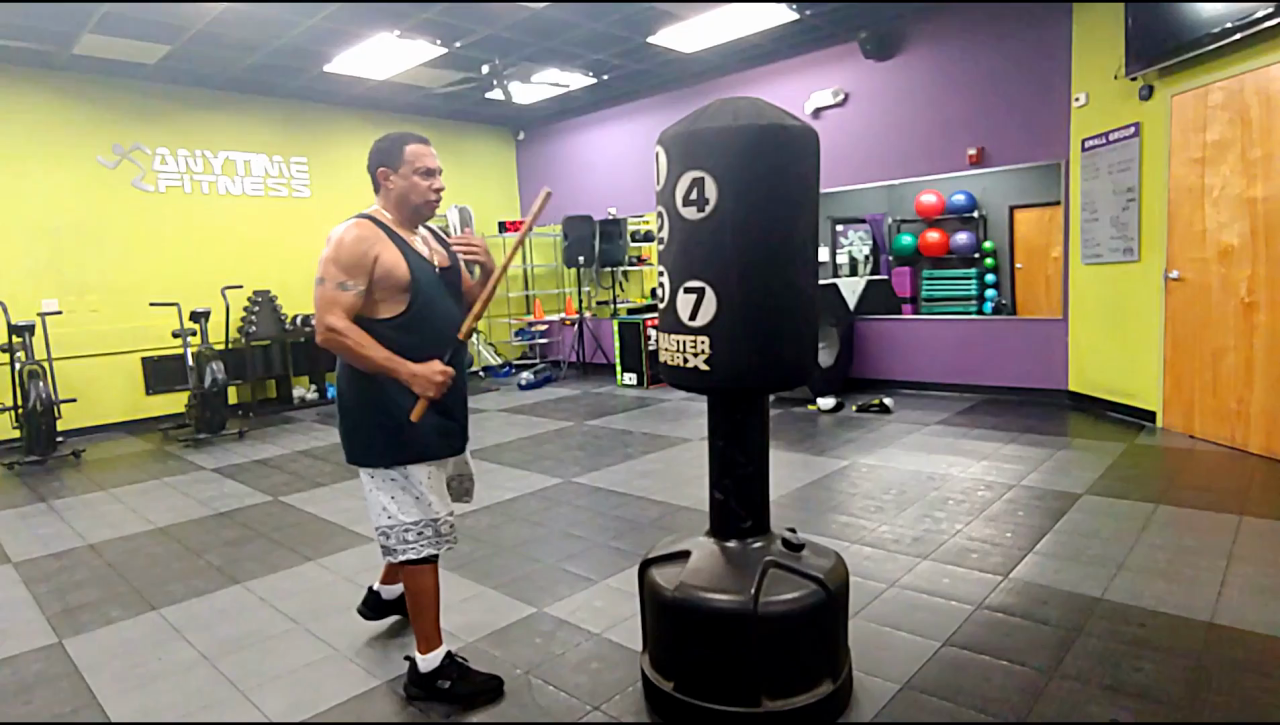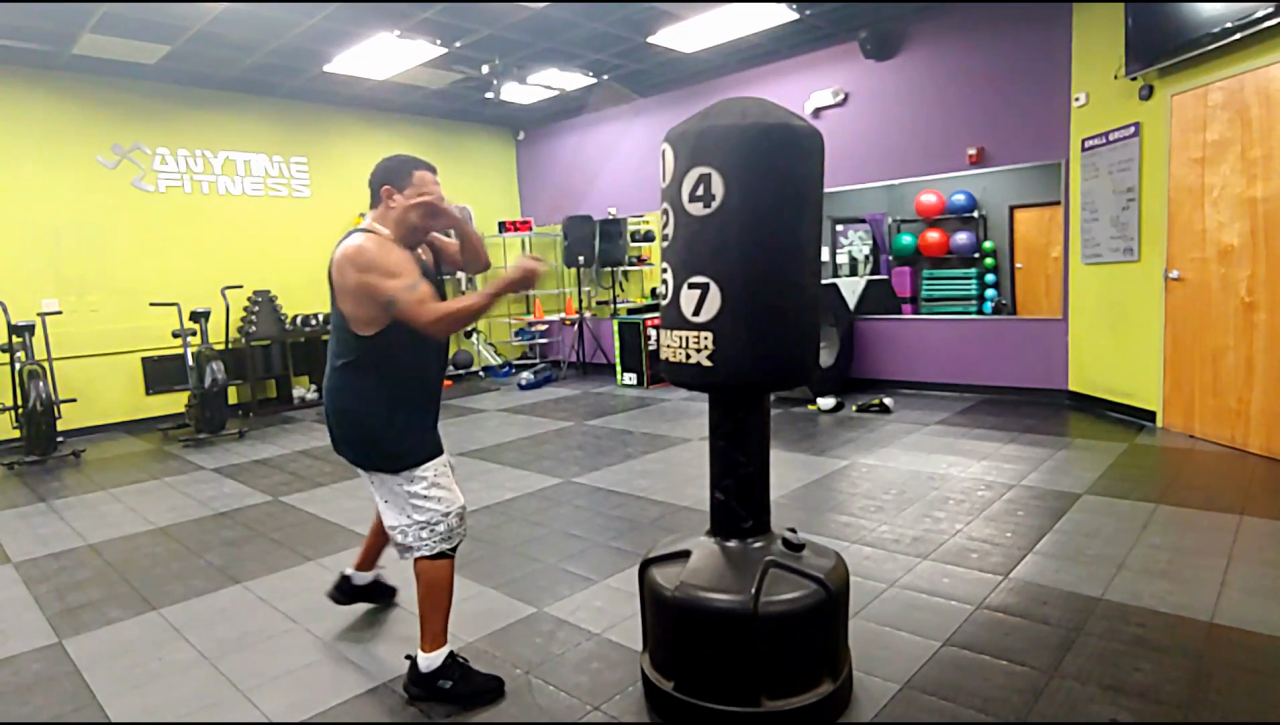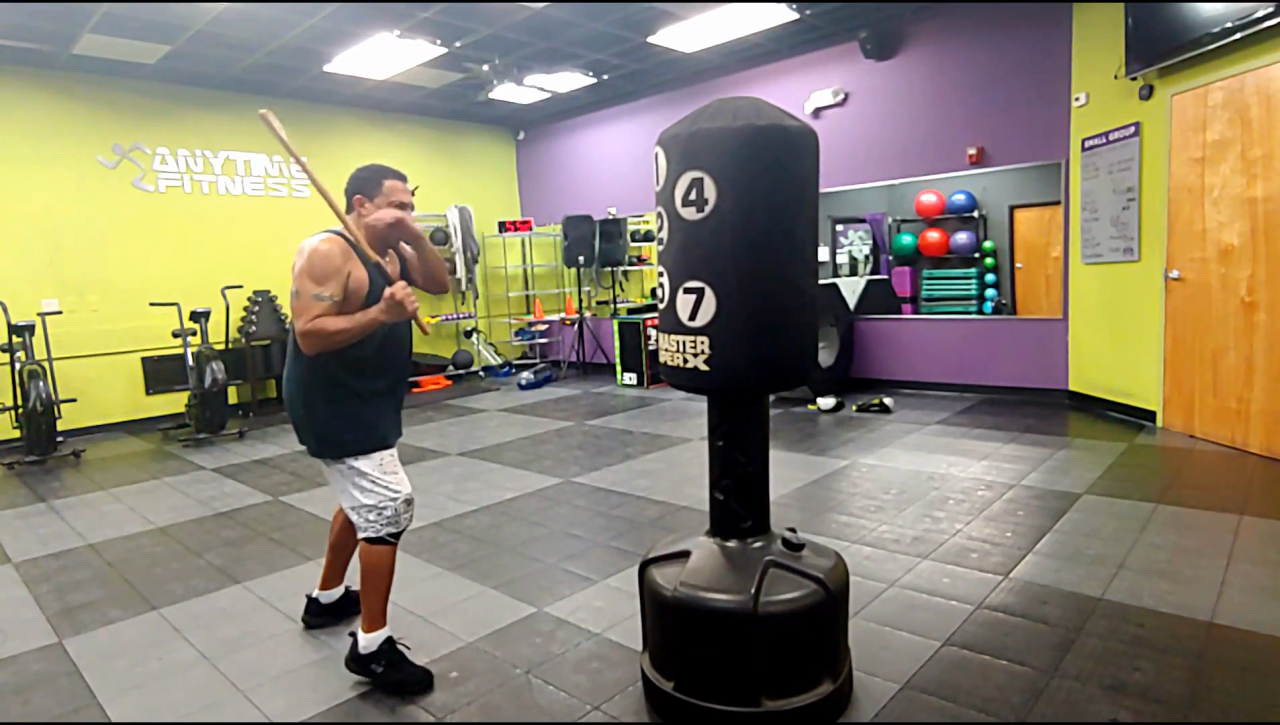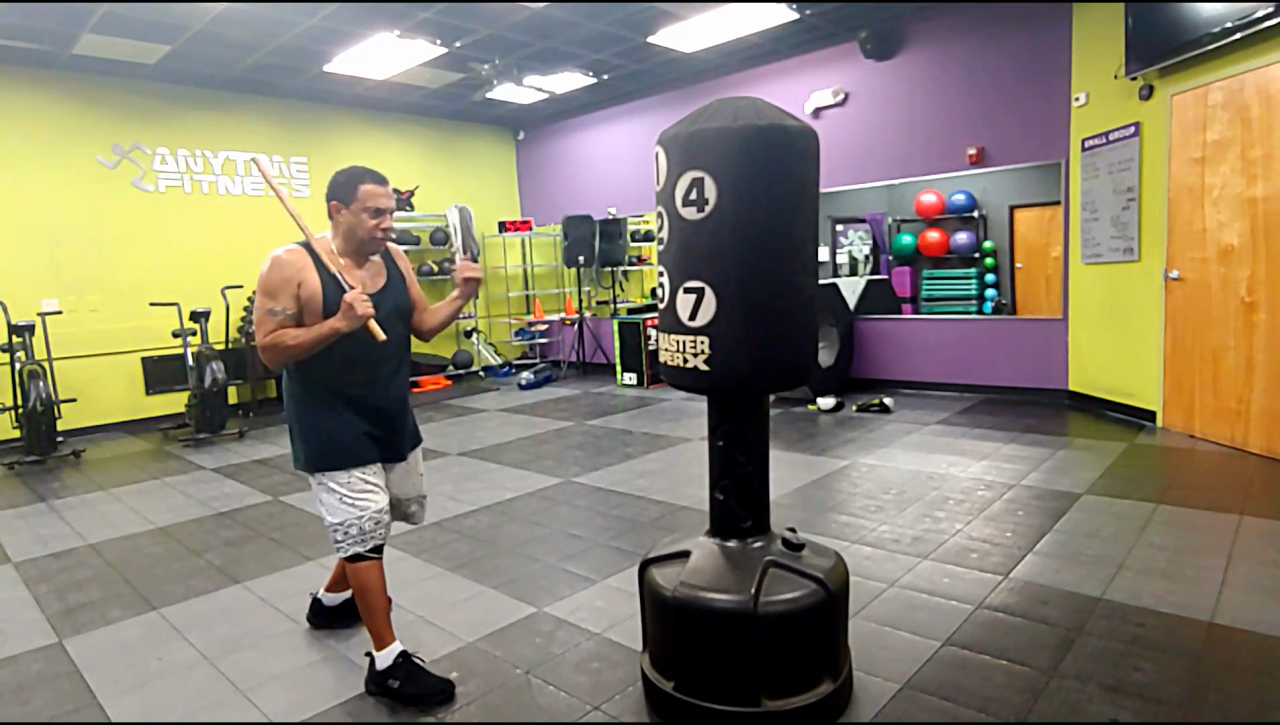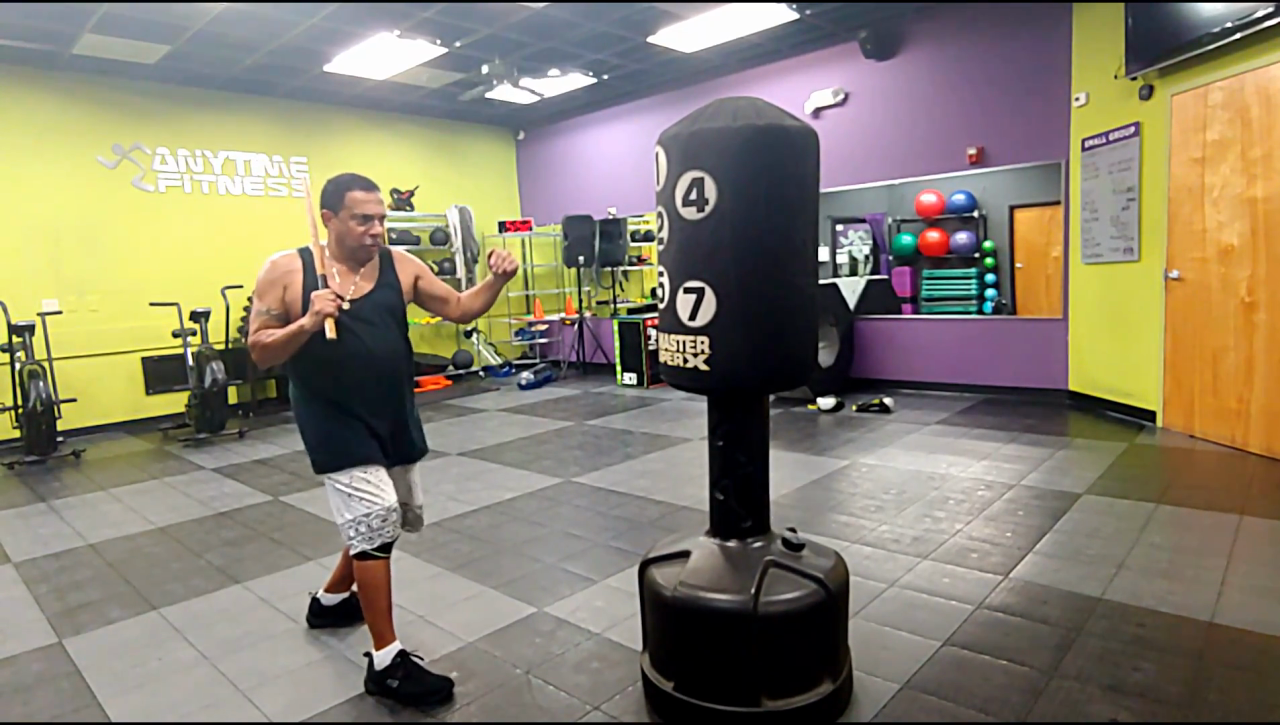
dt=0.4s
person 1, frame 1
left shoulder: (432, 237)
right shoulder: (356, 241)
left elbow: (462, 306)
right elbow: (331, 329)
left wrist: (485, 271)
right wrist: (409, 372)
left hip: (435, 407)
right hip: (387, 412)
left knee: (423, 515)
right knee: (422, 528)
left ankle: (389, 591)
right ankle: (430, 667)
person 1, frame 2
left shoulder: (417, 242)
right shoulder: (365, 251)
left elbow: (473, 260)
right elbow: (436, 322)
left wrist: (452, 219)
right wrist: (508, 282)
left hip: (392, 407)
right hip: (377, 414)
left knee: (404, 501)
right knee: (437, 521)
left ankle: (360, 576)
right ankle: (432, 666)
person 1, frame 3
left shoulder: (392, 250)
right shoulder: (328, 253)
left elbow: (439, 283)
right elbow: (309, 336)
left wrist: (415, 235)
right wrist: (380, 314)
left hip: (364, 403)
right hip: (335, 406)
left knee: (359, 503)
right knee: (387, 508)
left ankle: (327, 597)
right ankle: (371, 645)
person 1, frame 4
left shoulder: (395, 259)
right shoulder: (291, 266)
left elbow: (426, 326)
right elbow: (272, 350)
left wrist: (463, 293)
right wrist: (340, 323)
left hip: (393, 417)
right hip: (331, 423)
left knee: (371, 520)
right knee: (365, 528)
left ankle: (333, 599)
right ankle: (388, 664)
person 1, frame 5
left shoulder: (399, 263)
right shoulder: (285, 271)
left elbow: (459, 309)
right elbow: (261, 352)
left wrist: (494, 283)
right wrist: (305, 323)
left hip: (396, 422)
right hip: (337, 426)
left knee: (383, 519)
right knee: (376, 522)
left ankle: (331, 599)
right ankle: (387, 663)
